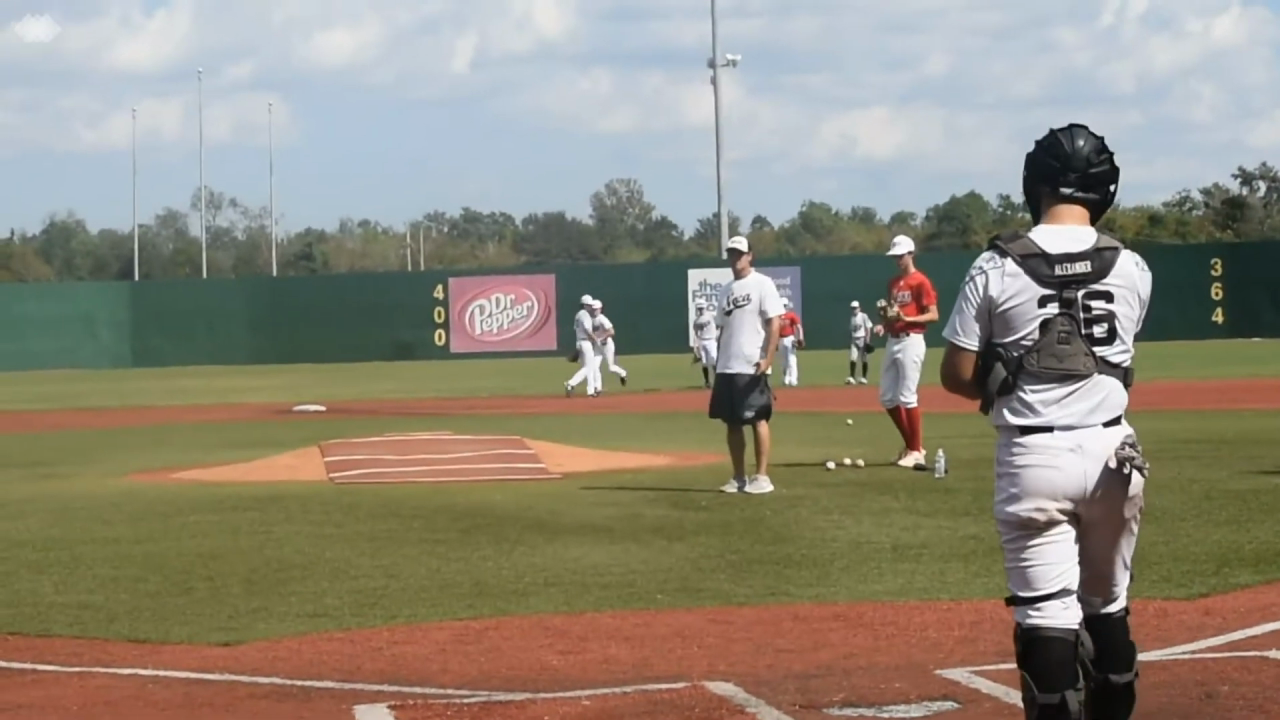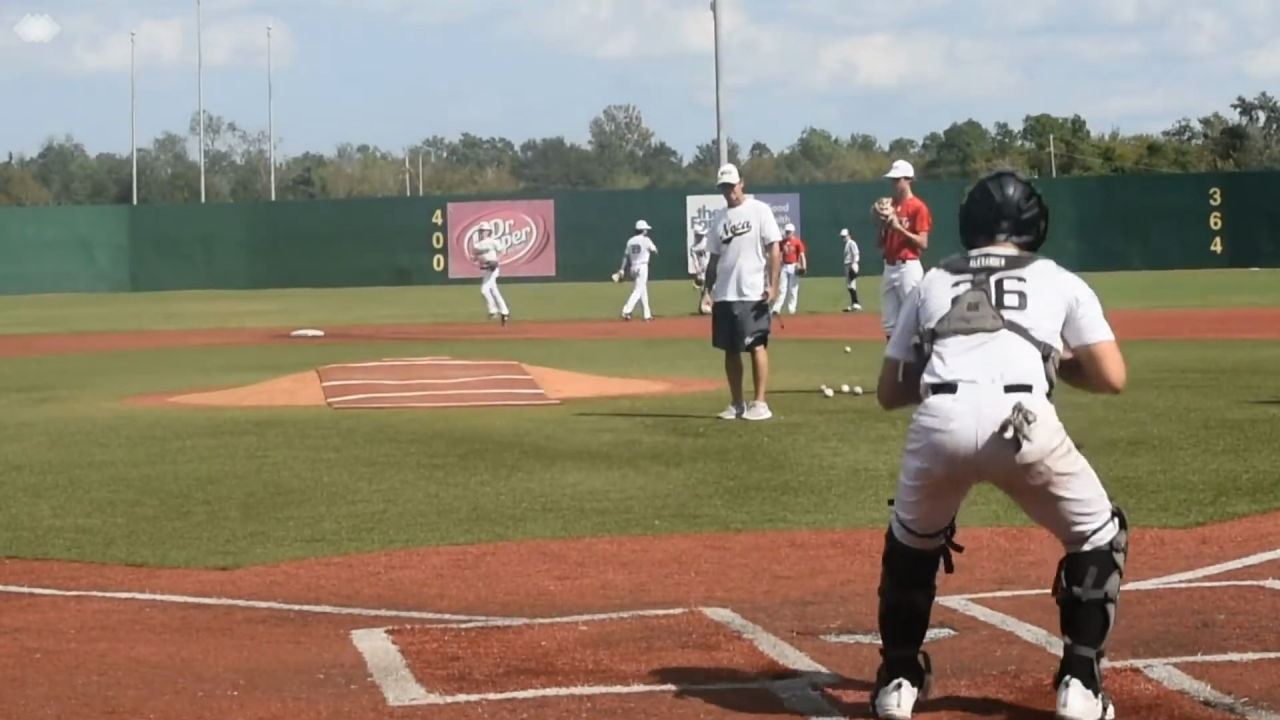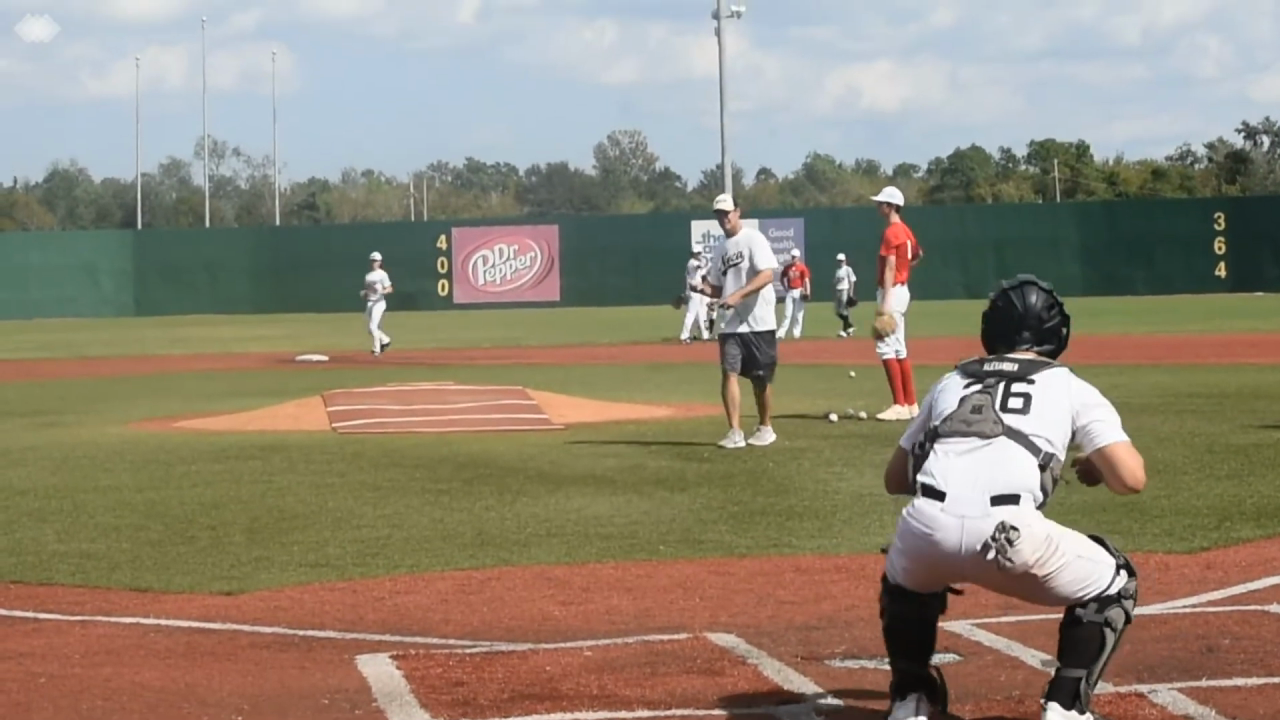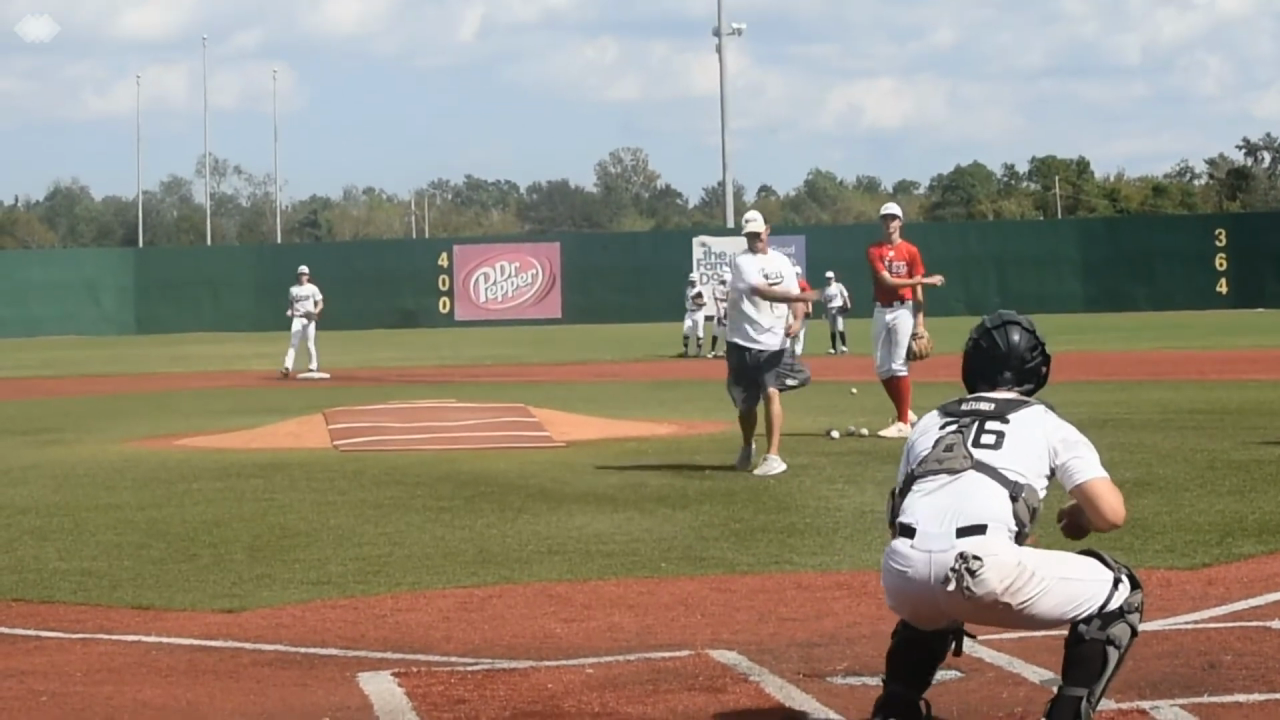
dt=1s
person 1, frame 1
left shoulder: (996, 266)
right shoulder: (1133, 269)
left elbow: (957, 374)
left hip: (1033, 457)
right hip: (1109, 453)
left knee: (1046, 617)
right knee: (1105, 609)
person 1, frame 2
left shoulder: (933, 282)
right shoulder: (1061, 281)
left elbow: (889, 393)
right elbow: (1112, 378)
left hip: (937, 422)
right hip: (1019, 423)
left knee: (912, 542)
right knee: (1099, 538)
person 1, frame 3
left shoulder: (952, 381)
right shoulder: (1071, 387)
left elbow: (895, 479)
right elbow: (1130, 478)
right wrist: (1098, 467)
left hip: (924, 530)
right hip: (1006, 535)
left knee: (904, 576)
right knee: (1112, 584)
person 1, frame 4
left shoulder: (929, 423)
right shoulder: (1049, 425)
right elbow: (1110, 514)
right wrist: (1077, 516)
left hip: (901, 574)
right hip: (981, 571)
left knee: (930, 612)
right knee: (1119, 595)
person 2, frame 1
left shoulder: (762, 284)
right shoulder: (726, 290)
left elbow: (775, 324)
left wrist: (767, 358)
right wrist: (717, 367)
left hip: (752, 368)
right hip: (727, 368)
left knee: (758, 419)
right knee: (732, 422)
left ankle: (762, 476)
right ankle: (739, 477)
person 2, frame 2
left shoulder: (759, 210)
right shoulder: (719, 218)
left elbow: (774, 249)
left wrist: (773, 284)
right wrist: (708, 290)
left hip: (752, 294)
right hip: (724, 295)
left knee: (756, 346)
right knee: (730, 349)
left ankle: (760, 403)
right ankle: (737, 403)
person 2, frame 3
left shoulder: (754, 239)
right shoulder: (719, 249)
left elbow: (767, 275)
left wrist: (738, 295)
right wrist: (705, 288)
left hip: (758, 322)
right hip: (731, 323)
left knee: (760, 377)
right knee: (729, 374)
left ankle: (765, 427)
right ankle: (736, 432)
person 2, frame 4
left shoulder: (783, 262)
right shoulder: (743, 261)
left elbow: (792, 293)
right elbow: (764, 292)
left wrist: (797, 321)
right wrist: (797, 297)
left hip: (775, 343)
right hip: (743, 342)
left knee: (771, 394)
right knee: (747, 401)
left ankle: (773, 457)
right ankle: (747, 445)
person 3, frame 1
left shoulder: (921, 282)
right shoulder: (893, 282)
left elbow: (934, 315)
left wrist: (907, 319)
right wrist: (884, 323)
left hip: (911, 342)
right hip: (892, 342)
left knee: (907, 396)
right knee: (887, 397)
left ankle: (917, 451)
right ankle: (910, 445)
person 3, frame 2
left shoulder: (918, 207)
right shoulder: (890, 209)
left elbow: (922, 244)
right elbow: (880, 245)
left wrist: (900, 228)
right wrist: (881, 224)
left hip: (909, 268)
right hip: (889, 269)
right knee: (890, 327)
person 3, frame 3
left shoulder: (890, 232)
right shoulder: (905, 231)
left elbow: (890, 268)
right elbow: (917, 256)
left wrist: (885, 303)
left hip: (892, 293)
right hip: (899, 292)
left knee: (886, 348)
right knee: (898, 349)
left ankle: (900, 405)
right ankle: (910, 403)
person 3, frame 4
left shoulder: (910, 251)
right shoulder: (874, 250)
left elbow: (918, 291)
right elbow: (887, 281)
left wrist: (919, 323)
right wrist: (924, 280)
left hip: (903, 310)
right hip: (881, 311)
left knee: (899, 366)
right knee: (882, 368)
left ankle: (903, 422)
right ankle: (904, 414)
